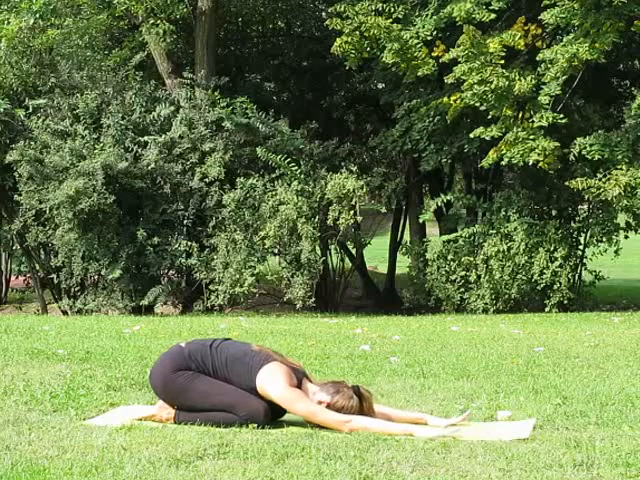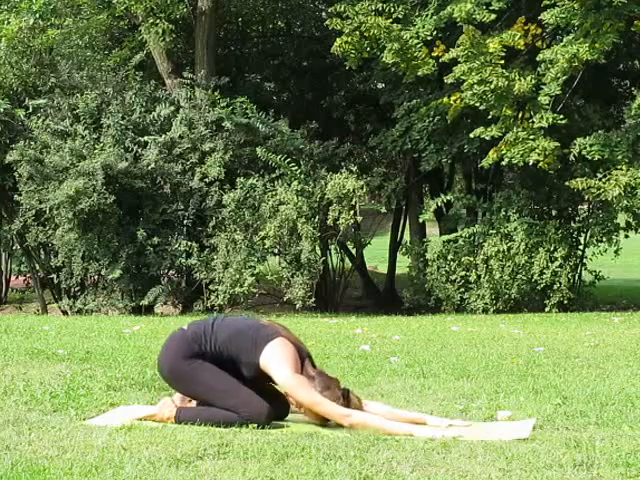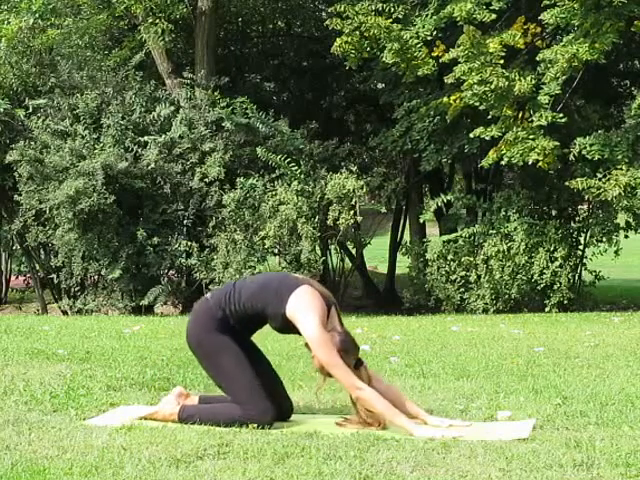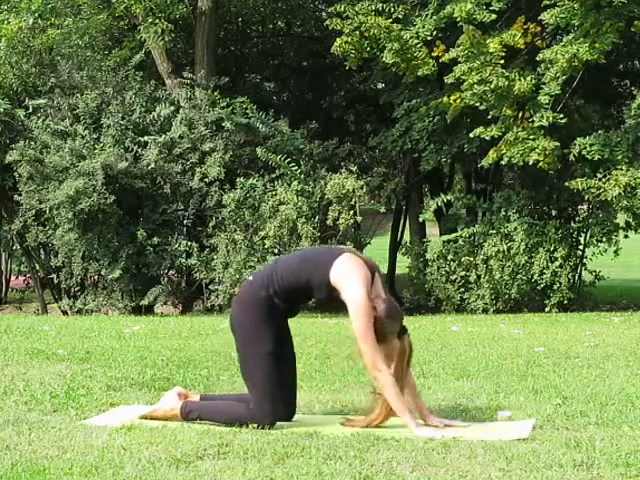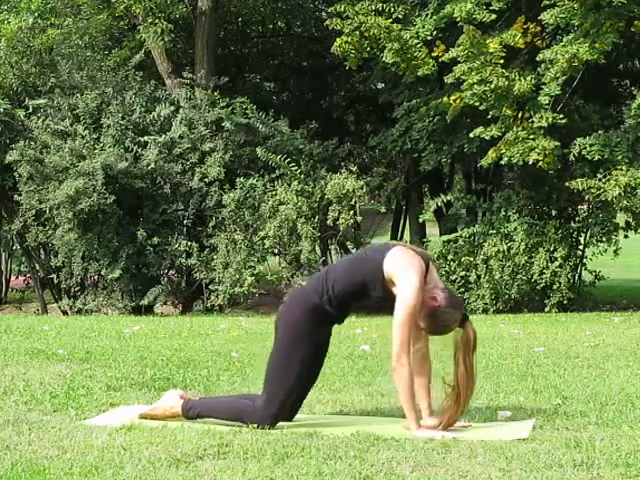
dt=1s
person 1, frame 1
left shoulder: (302, 383)
right shoulder: (282, 389)
left elbow: (369, 408)
right elbow: (347, 422)
left wrist: (431, 418)
right wrist: (415, 431)
left hip: (194, 359)
right hip: (172, 370)
left knee: (272, 411)
right knee: (255, 414)
left ankle: (182, 403)
right ankle: (173, 415)
person 1, frame 2
left shoulder: (304, 370)
right shoulder: (287, 372)
left elbow: (364, 404)
right elbow: (347, 416)
left wrist: (428, 419)
right wrist: (415, 431)
left hip: (205, 353)
right hip: (180, 355)
left knee: (278, 409)
right knee: (257, 413)
left ankle: (191, 402)
right ankle: (176, 413)
person 1, frame 3
left shoulder: (328, 319)
right shoulder: (314, 325)
left elbow: (370, 378)
right elbow: (358, 387)
left wrist: (427, 417)
right wrist: (414, 428)
left hip: (230, 327)
right hip: (209, 325)
left knee: (282, 409)
right knee: (261, 414)
left ankle: (189, 399)
right ankle: (177, 411)
person 1, frame 4
left shoulder: (373, 288)
right shoulder: (359, 293)
left elbow: (395, 359)
right elbow: (378, 367)
left wrist: (428, 415)
right wrist: (415, 426)
left hip: (272, 310)
right hip: (255, 307)
left knee: (284, 410)
right knee: (265, 415)
left ankle: (192, 397)
right ankle: (179, 408)
person 1, frame 5
left shoulder: (425, 280)
right shoulder: (413, 282)
left elbow: (420, 353)
right elbow: (401, 361)
left wrist: (427, 415)
right wrist: (415, 426)
left hip: (320, 314)
right hip: (306, 311)
left knee: (283, 410)
right knee: (266, 414)
left ankle: (190, 398)
right ankle: (180, 406)
